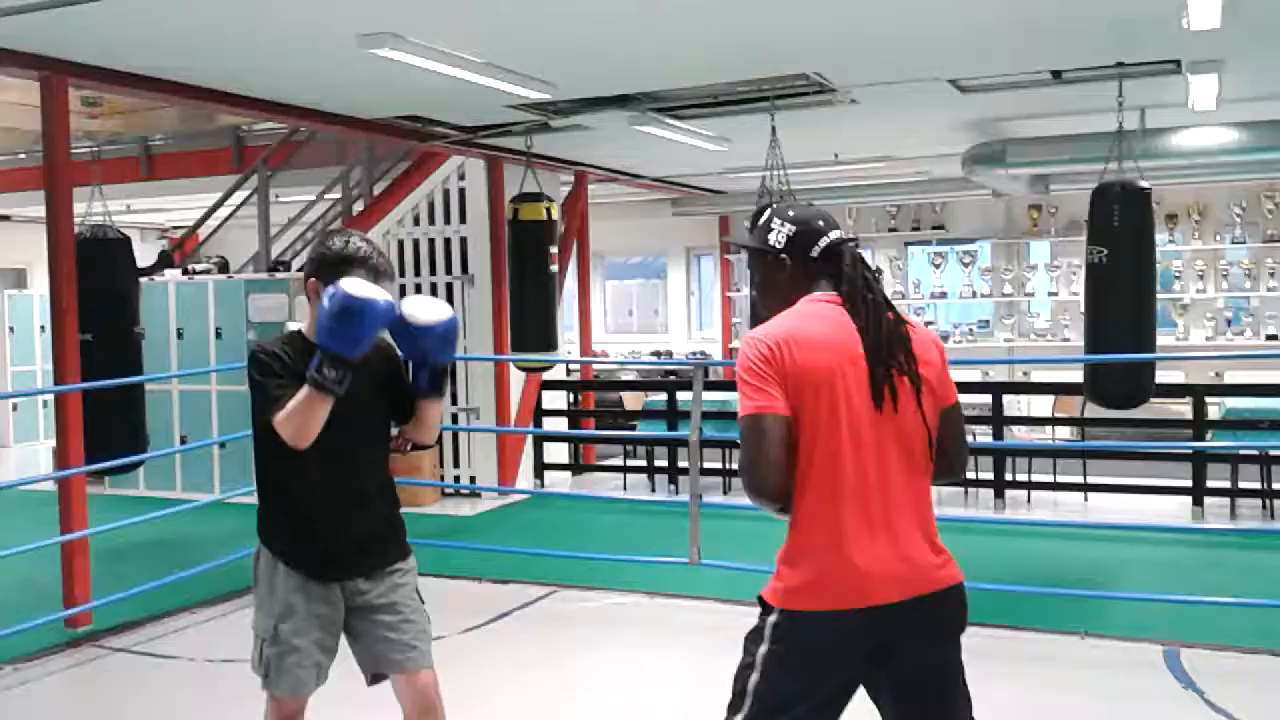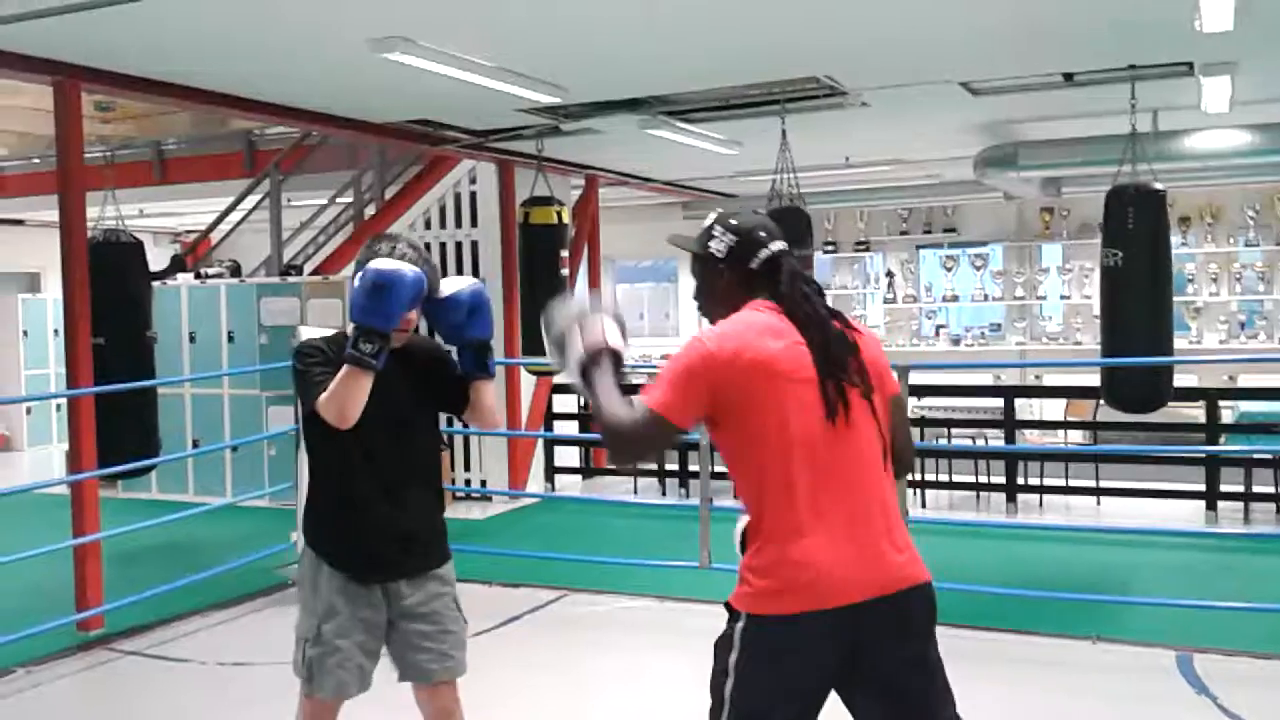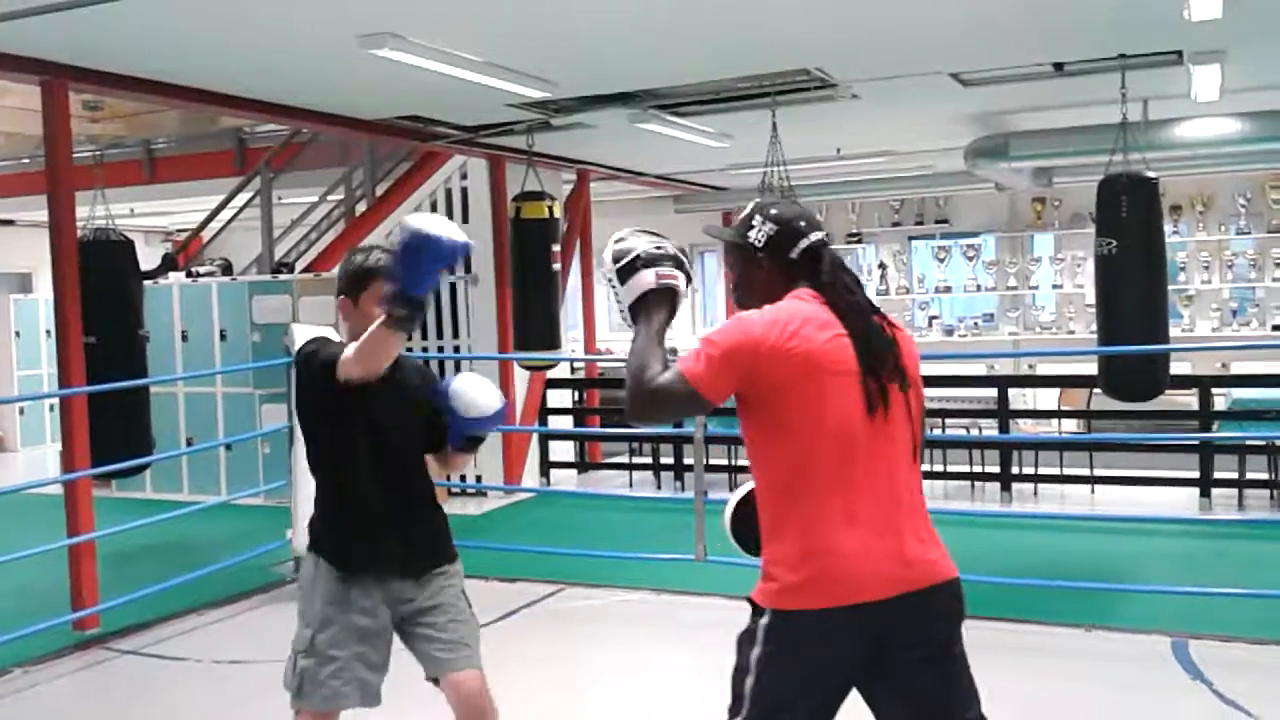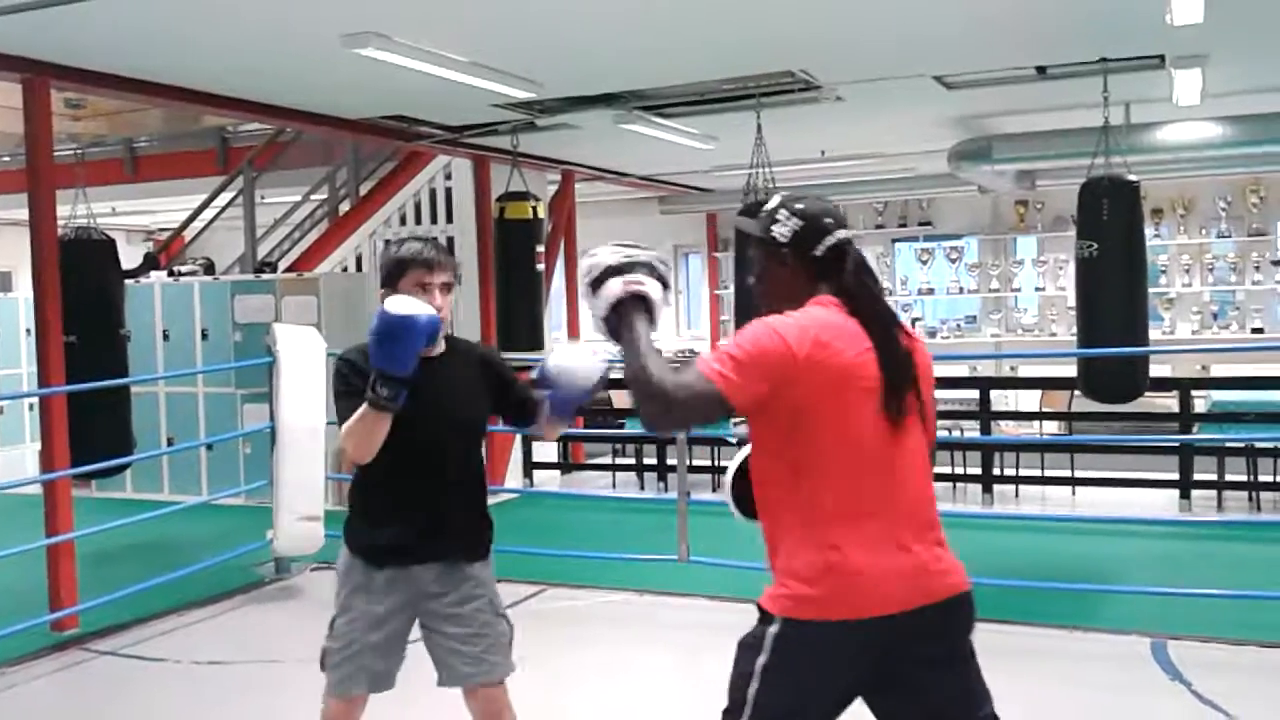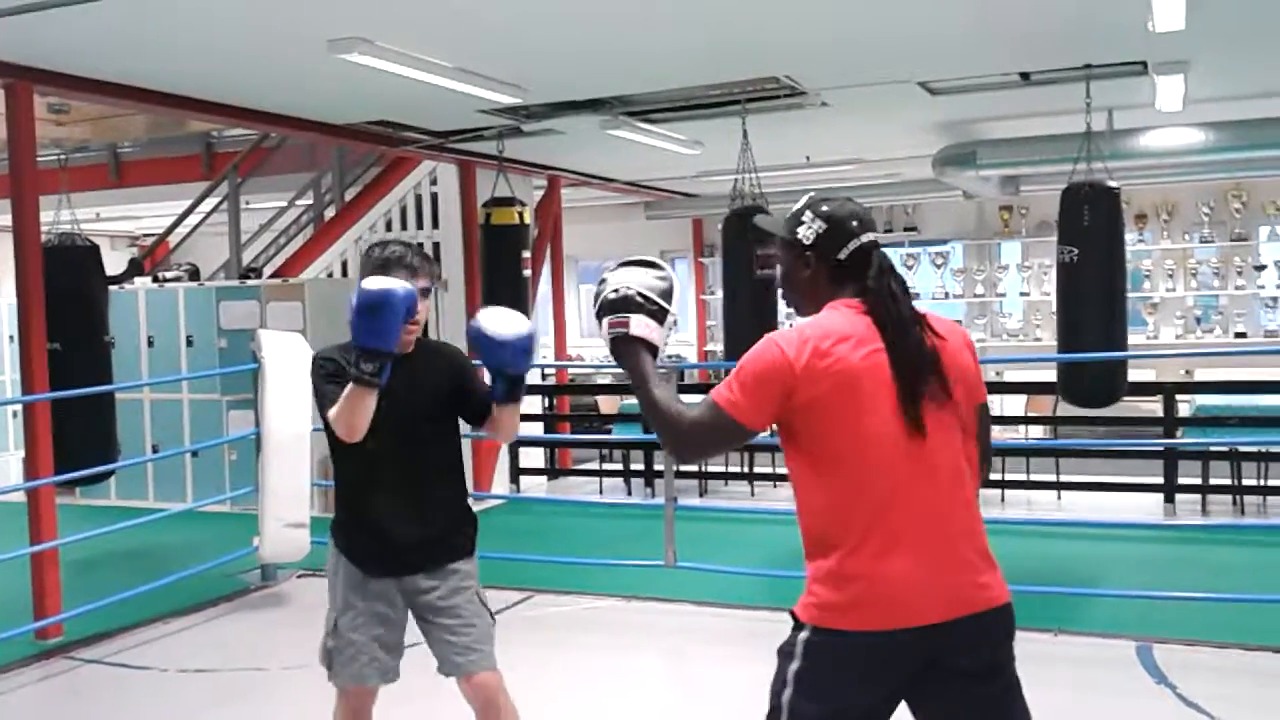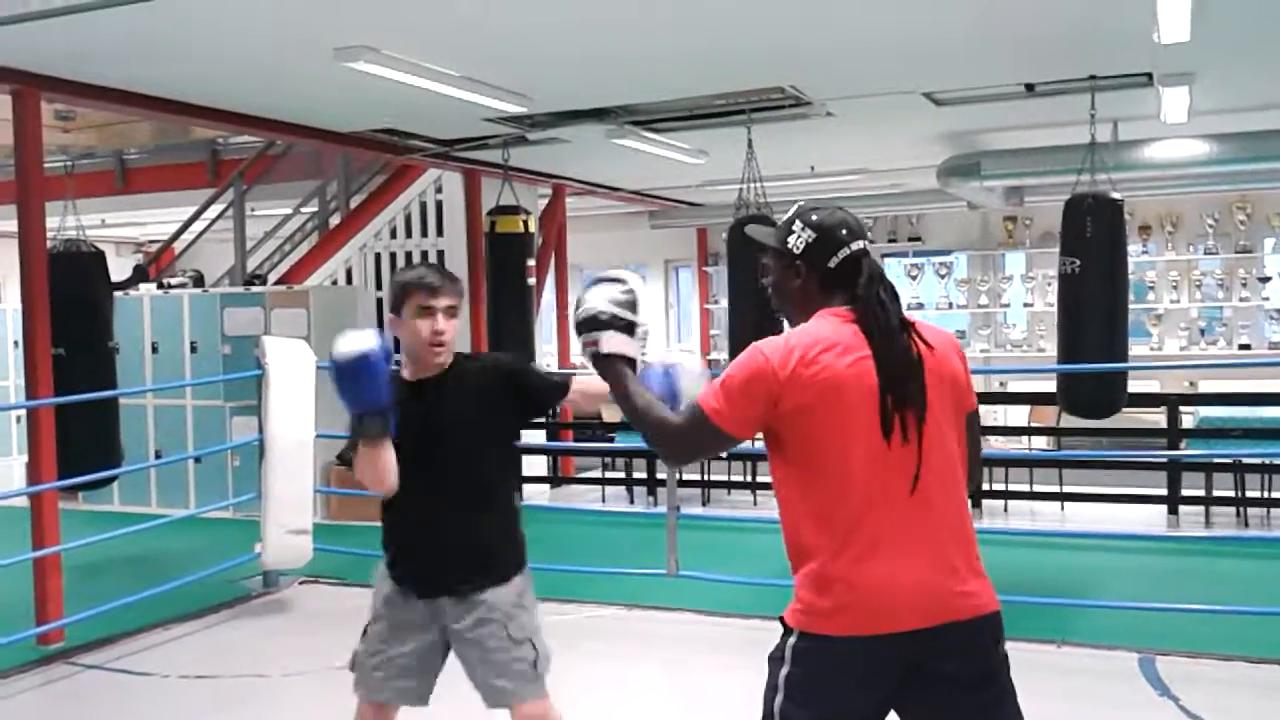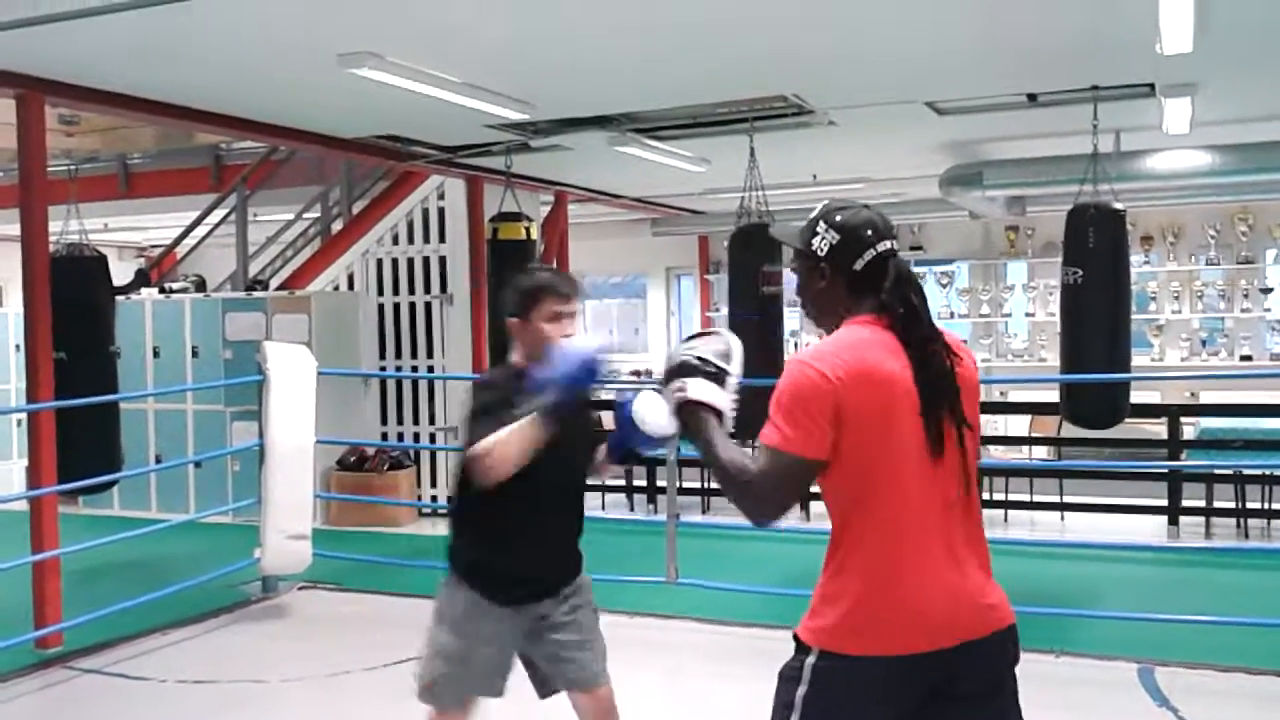
dt=0.4s
person 1, frame 1
left shoulder: (770, 344)
right shoulder: (917, 340)
left elbow: (765, 480)
right elbow: (952, 461)
left wrist: (794, 494)
left hip: (818, 600)
right hip: (926, 589)
person 1, frame 2
left shoulder: (717, 351)
right shoulder: (857, 340)
left elbow: (627, 442)
right elbow: (899, 457)
left wrist: (596, 360)
left hip: (791, 602)
right hip: (896, 588)
person 1, frame 3
left shoulder: (755, 335)
right shoulder: (888, 334)
left elbow: (645, 402)
left wrist: (651, 308)
left hip: (813, 598)
right hip: (922, 585)
person 1, frame 4
left shoulder: (778, 343)
right shoulder: (904, 342)
left elbow: (665, 409)
left wrist: (630, 317)
left hip: (823, 610)
right hip: (933, 597)
person 1, frame 5
left shoulder: (790, 354)
right shoulder: (951, 340)
left elbow: (685, 441)
left wrist: (635, 347)
left hip: (855, 620)
right hip: (971, 607)
person 1, frame 6
left shoulder: (779, 364)
right shoulder: (943, 348)
left elbow: (676, 444)
right elbow: (968, 469)
left wrist: (613, 361)
left hip: (845, 625)
right hip: (960, 613)
person 1, frame 7
left shoulder: (819, 370)
right shoulder: (952, 357)
left elbow: (762, 502)
left wrist: (702, 412)
left hip: (864, 642)
right hip: (977, 627)
person 2, frame 1
left shoulder: (380, 355)
right shoulder: (272, 358)
left elbow: (422, 431)
right elbow: (297, 434)
left wrist: (433, 369)
right wrist: (335, 360)
left hip: (381, 555)
right hip: (299, 560)
person 2, frame 2
left shoulder: (427, 357)
right shoulder: (317, 356)
left elbow: (487, 418)
right elbow: (340, 414)
left wrist: (475, 347)
right wrist: (370, 337)
left hip: (421, 557)
right hip: (341, 559)
person 2, frame 3
left shoulder: (417, 376)
right shoulder: (318, 359)
left elbow: (448, 461)
right elbow: (364, 364)
left wrist: (469, 431)
right wrist: (408, 297)
left hip: (427, 560)
right hip: (346, 566)
person 2, frame 4
left shoulder: (477, 363)
right shoulder: (357, 365)
left elbow: (540, 420)
right elbow: (357, 451)
left wrist: (563, 399)
right wrist: (383, 384)
left hip: (458, 557)
right hip: (377, 557)
person 2, frame 5
left shoulder: (445, 361)
right shoulder: (334, 364)
left elbow: (501, 430)
right elbow: (349, 429)
left wrist: (509, 382)
right wrist: (371, 354)
left hip: (443, 553)
right hip: (364, 557)
person 2, frame 6
left shoulder: (495, 376)
right shoulder: (375, 392)
left elbow: (576, 392)
right elbow: (380, 484)
right wrist: (371, 417)
left hip: (492, 580)
right hip: (409, 583)
person 2, frame 7
left shoulder: (573, 394)
right shoulder: (496, 389)
left elbow: (589, 459)
right elbow: (491, 468)
right wrist: (544, 402)
left hip: (556, 579)
right hip: (484, 583)
